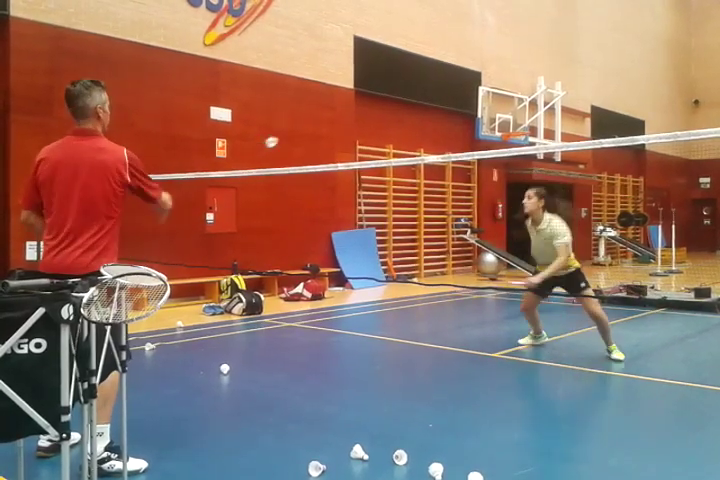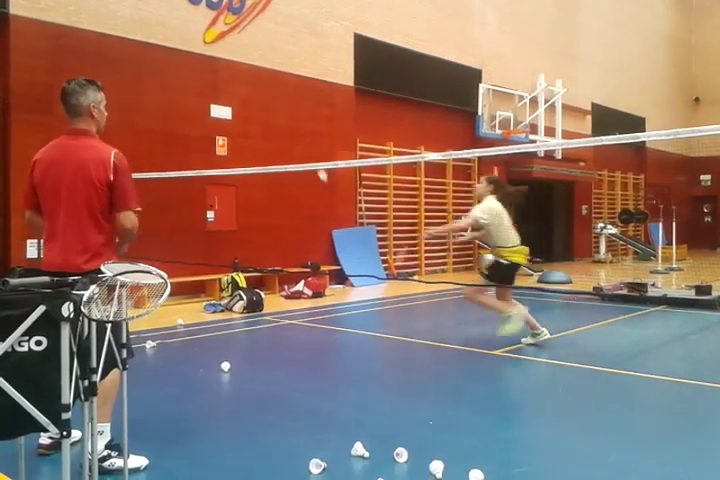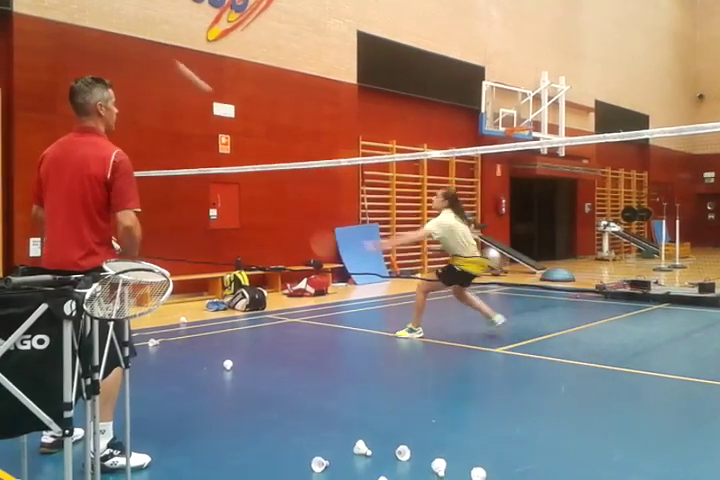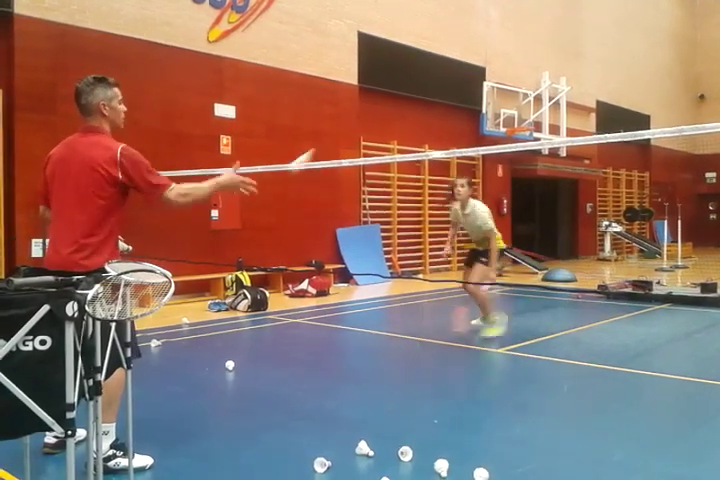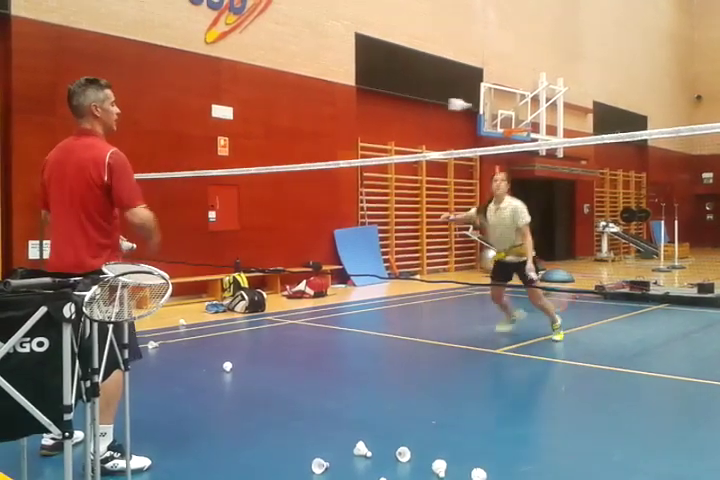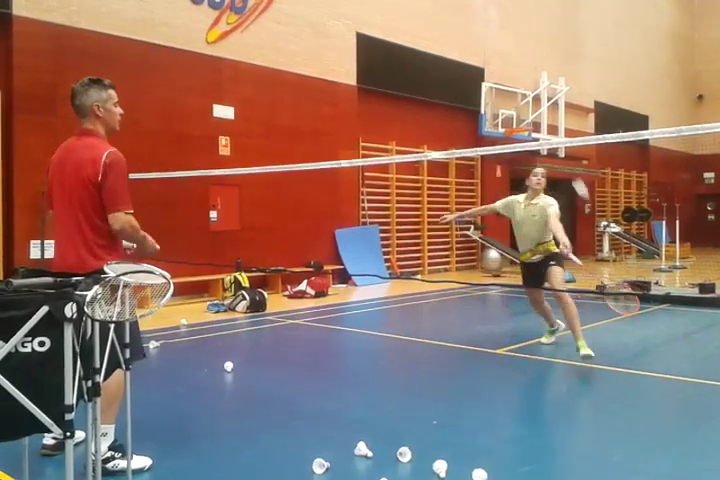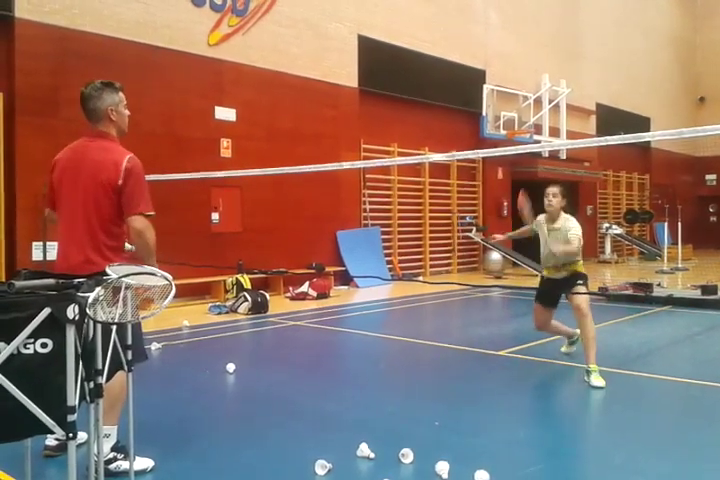
dt=0.3s
person 1, frame 1
left shoulder: (46, 156)
right shoulder: (120, 158)
left elbow: (29, 217)
right elbow: (163, 203)
right wrist: (166, 200)
left hip: (54, 272)
right hip: (95, 274)
right knee: (109, 362)
left ankle: (50, 435)
right ankle: (102, 450)
person 1, frame 2
left shoulder: (43, 157)
right shoulder: (110, 158)
left elbow: (32, 217)
right elbow: (128, 224)
right wrist: (120, 245)
left hip: (55, 271)
right hip: (95, 272)
right knee: (109, 359)
left ankle: (51, 432)
right ankle: (102, 448)
person 1, frame 3
left shoulder: (51, 153)
right shoulder: (113, 157)
left elbow: (38, 212)
right elbow: (127, 224)
right wrist: (134, 260)
left hip: (54, 269)
right hip: (94, 271)
right knee: (111, 358)
left ankle: (54, 429)
right ankle: (105, 446)
person 1, frame 4
left shoulder: (57, 153)
right shoulder: (117, 154)
left elbow: (45, 212)
right elbow: (174, 194)
right wrist: (220, 182)
left hip: (58, 268)
right hip: (93, 271)
right knee: (114, 358)
left ankle: (55, 430)
right ankle: (106, 447)
person 1, frame 5
left shoulder: (54, 156)
right shoulder: (109, 156)
left elbow: (49, 215)
right elbow: (138, 216)
right wrist: (152, 237)
left hip: (60, 271)
right hip: (98, 274)
right knee: (114, 361)
left ankle: (55, 434)
right ankle: (104, 450)
person 1, frame 6
left shoulder: (60, 155)
right shoulder: (108, 157)
right elbow: (119, 221)
right wrist: (147, 243)
left hip: (66, 270)
right hip: (101, 273)
right knee: (117, 359)
left ankle: (56, 432)
right ankle: (105, 449)
person 1, frame 7
left shoulder: (64, 157)
right shoulder: (124, 161)
left elbow: (51, 213)
right elbow: (139, 227)
right wrist: (151, 270)
left hip: (67, 272)
right hip: (105, 275)
right knee: (118, 362)
left ankle: (57, 433)
right ankle: (107, 450)
person 2, frame 1
left shoulder: (556, 226)
right shoulder: (530, 223)
left elbow: (563, 259)
left wrist: (540, 278)
left hip: (567, 271)
right hip: (545, 269)
left knee: (595, 312)
right knee: (526, 308)
left ankle: (611, 346)
right ankle: (538, 335)
person 2, frame 2
left shoulder: (487, 207)
right shoulder: (494, 205)
left elbow: (464, 224)
left wrist: (435, 231)
right wrist: (468, 237)
left hip: (508, 258)
right hip: (512, 256)
left knee: (472, 294)
right knee: (502, 299)
left ankle: (512, 313)
right ankle: (538, 331)
person 2, frame 3
left shoulder: (441, 221)
right shoulder: (454, 217)
left elbow: (416, 236)
left wrist: (390, 243)
right wrist: (440, 246)
left hip: (463, 265)
right hip: (473, 262)
left knee: (422, 288)
right knee: (459, 293)
left ankle: (414, 328)
right ankle: (494, 316)
person 2, frame 4
left shoulder: (480, 210)
right shoulder: (456, 207)
left elbow: (493, 238)
right elbow: (455, 225)
left wrist: (492, 268)
right wrist: (449, 244)
left hip: (490, 247)
right hip: (477, 245)
left knee: (473, 285)
right knee: (467, 284)
left ankle: (494, 320)
right ankle: (487, 317)
person 2, frame 5
left shoulder: (517, 206)
right shoulder: (487, 208)
left elbow: (526, 234)
right elbow: (466, 217)
left wrist: (529, 260)
right wrist: (452, 217)
left hip: (521, 257)
right hip: (502, 257)
left knee: (537, 300)
right knee: (496, 297)
left ankle: (556, 322)
right ankle: (512, 316)
person 2, frame 6
left shoulder: (549, 202)
right shoulder: (513, 202)
left elbow: (554, 224)
right elbow: (486, 209)
left wrist: (563, 238)
right wrist: (457, 215)
left hip: (548, 254)
right hip: (527, 258)
left knee: (560, 292)
right knee: (536, 302)
left ankle: (580, 343)
right ankle: (554, 326)
person 2, frame 7
left shoulder: (571, 223)
right shoulder: (540, 221)
left elbow: (576, 247)
right elbow: (529, 229)
left wrist: (562, 248)
right wrist: (506, 236)
left hip: (573, 273)
right hip: (550, 274)
left knee: (582, 309)
right knee: (541, 324)
left ankle: (592, 368)
right ankle: (572, 334)
